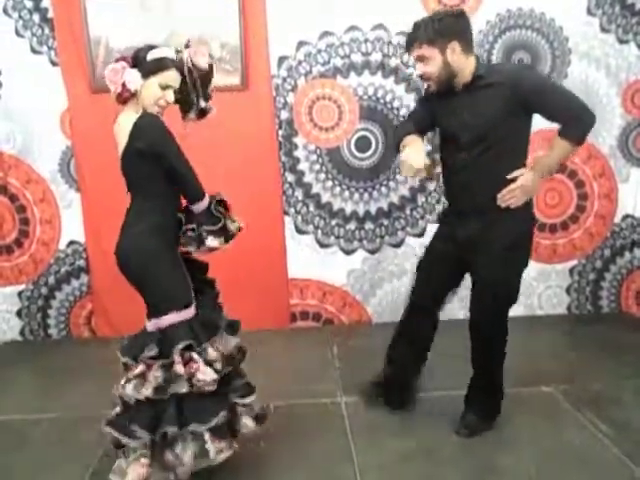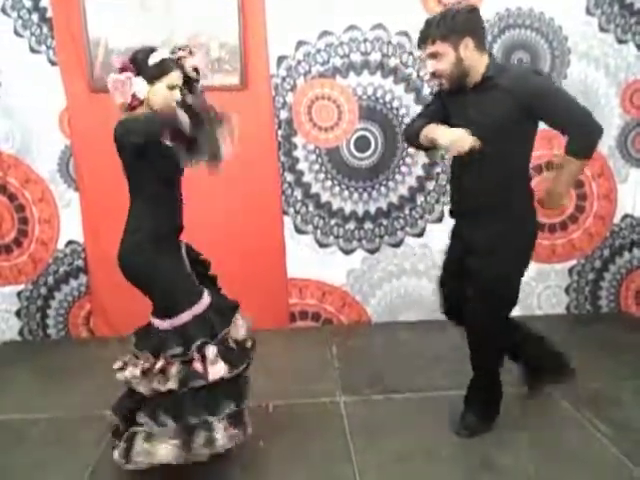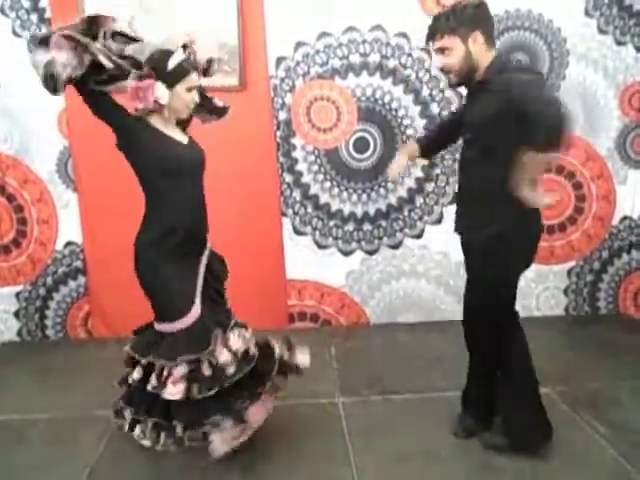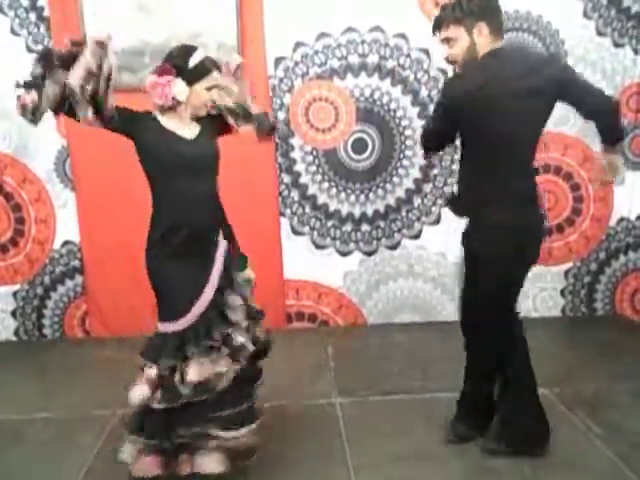
dt=0.3s
person 1, frame 1
left shoulder: (514, 81)
right shoulder: (437, 95)
left elbow: (579, 117)
right elbow: (410, 127)
left wrist: (538, 175)
right wrist: (410, 148)
left hip: (503, 226)
right hip: (456, 221)
left knee: (486, 319)
right knee: (423, 300)
left ankle: (482, 405)
right ankle: (396, 385)
person 1, frame 2
left shoulder: (522, 85)
right shoulder: (452, 92)
left elbow: (585, 129)
right elbow: (413, 129)
left wrist: (556, 188)
right wrist: (439, 133)
left hip: (505, 230)
right hip: (469, 226)
left knee: (485, 320)
right knee: (457, 305)
left ankle: (482, 407)
right ankle: (540, 362)
person 1, frame 3
left shoulder: (515, 82)
right shoulder: (480, 91)
left elbow: (552, 123)
right elbow: (450, 129)
left wrist: (523, 183)
right wrist: (411, 151)
left hip: (506, 231)
right hip: (482, 226)
left knee: (487, 322)
right knee: (491, 319)
left ankle: (525, 428)
right ankle: (484, 408)
person 1, frame 4
left shoulder: (459, 88)
right shoulder: (546, 70)
left elbow: (431, 143)
right elbow: (606, 109)
right wrist: (611, 152)
left hip: (491, 228)
right hip: (518, 222)
left knee: (488, 322)
right knee: (481, 318)
left ankle: (523, 430)
right ankle: (475, 412)
person 2, frame 1
left shoulder: (131, 122)
right shoulder: (149, 127)
left elbow: (190, 101)
right elbow: (186, 180)
left wrist: (193, 67)
right wrist: (209, 217)
left hip: (146, 243)
right hip: (149, 248)
left knee: (190, 321)
right knee: (182, 334)
right ankle: (166, 442)
person 2, frame 2
left shoulder: (149, 127)
right shoulder: (132, 129)
left elbow: (175, 123)
right elbow: (174, 123)
left wrist: (184, 67)
right wrist: (198, 120)
left hip: (161, 245)
right hip: (147, 251)
left knee: (178, 330)
right knee: (204, 322)
right ankle: (188, 430)
person 2, frame 3
left shoulder: (179, 127)
right shoulder: (132, 129)
left elbow: (203, 105)
right elbow: (87, 85)
left wrist: (190, 65)
left hip: (194, 249)
right hip: (161, 255)
left knee: (208, 324)
right knee: (189, 335)
right ankle: (205, 423)
person 2, frame 4
left shoulder: (210, 124)
right shoulder: (142, 124)
left elbow: (260, 124)
right elbow: (73, 103)
left wrist: (233, 96)
right wrist: (87, 61)
left hip: (216, 244)
right hip: (168, 251)
left knee: (220, 333)
right knee: (185, 336)
right ankle: (187, 431)
